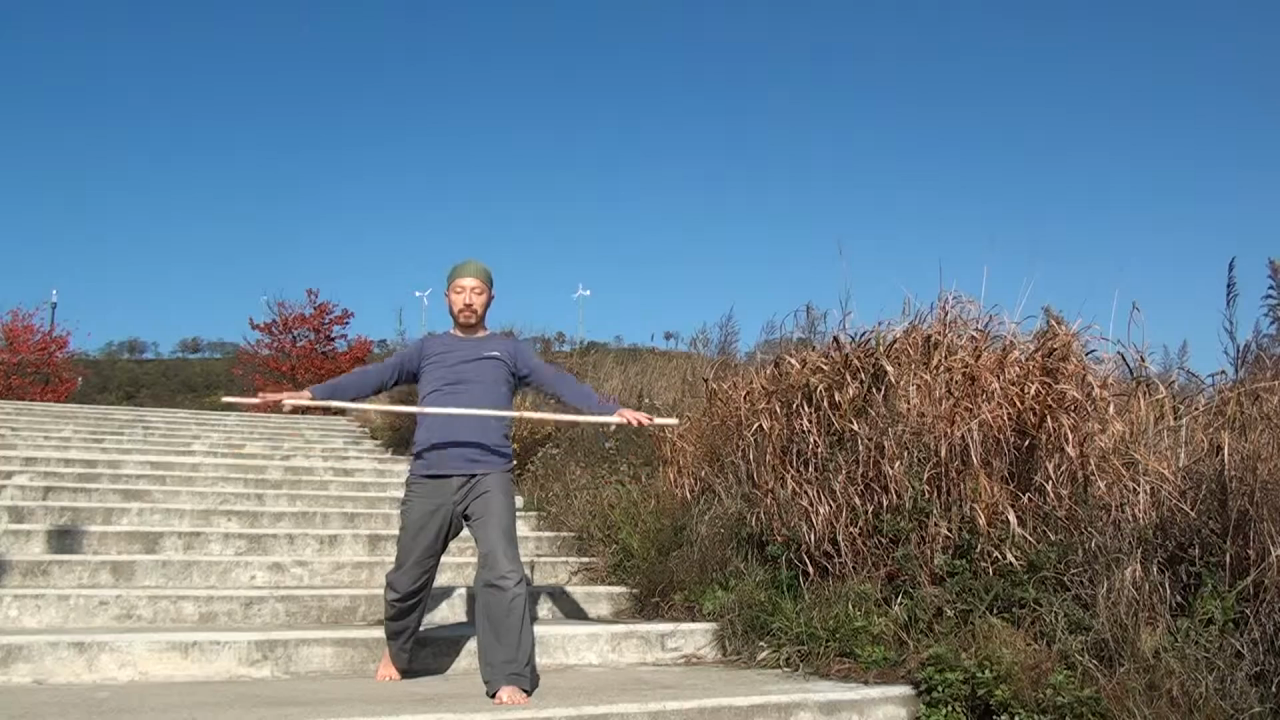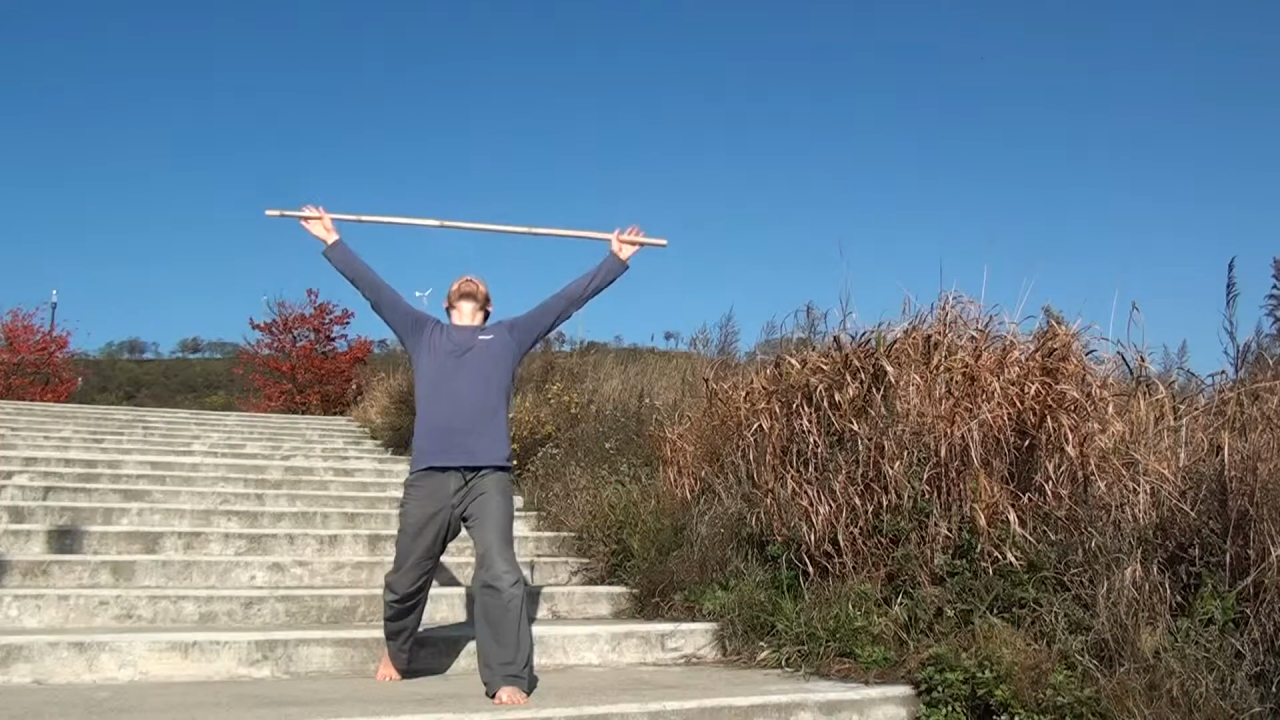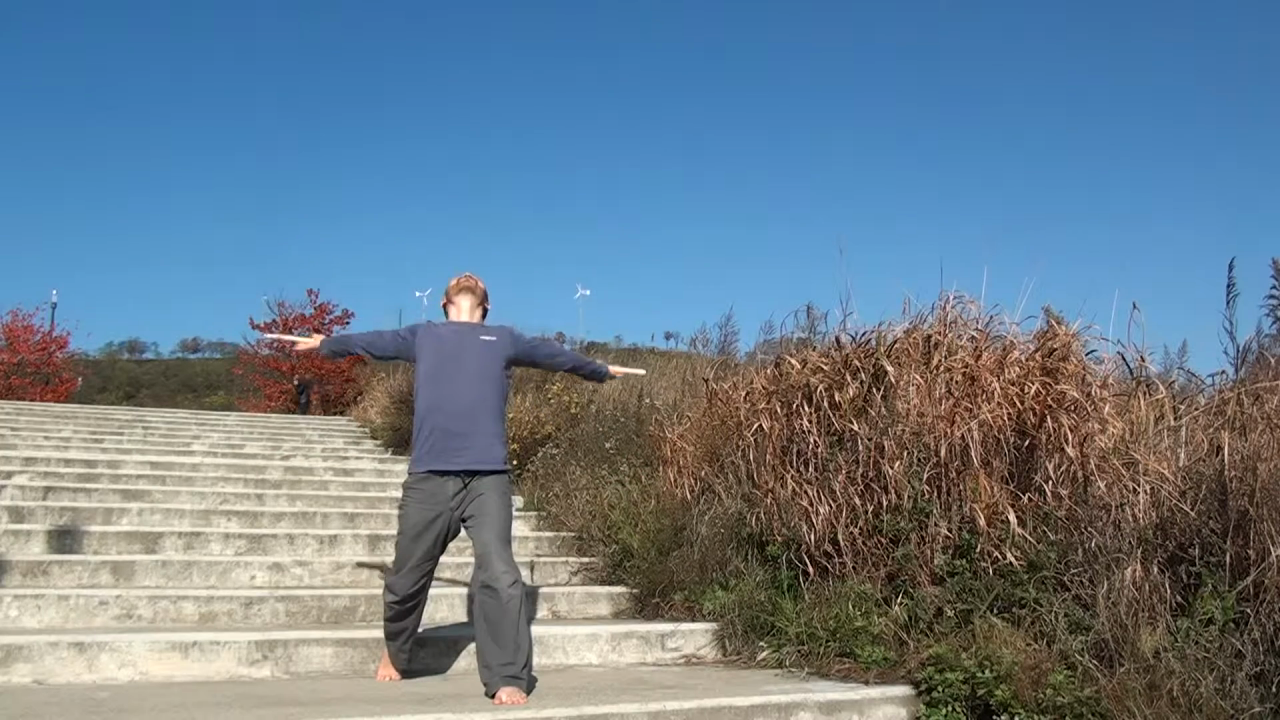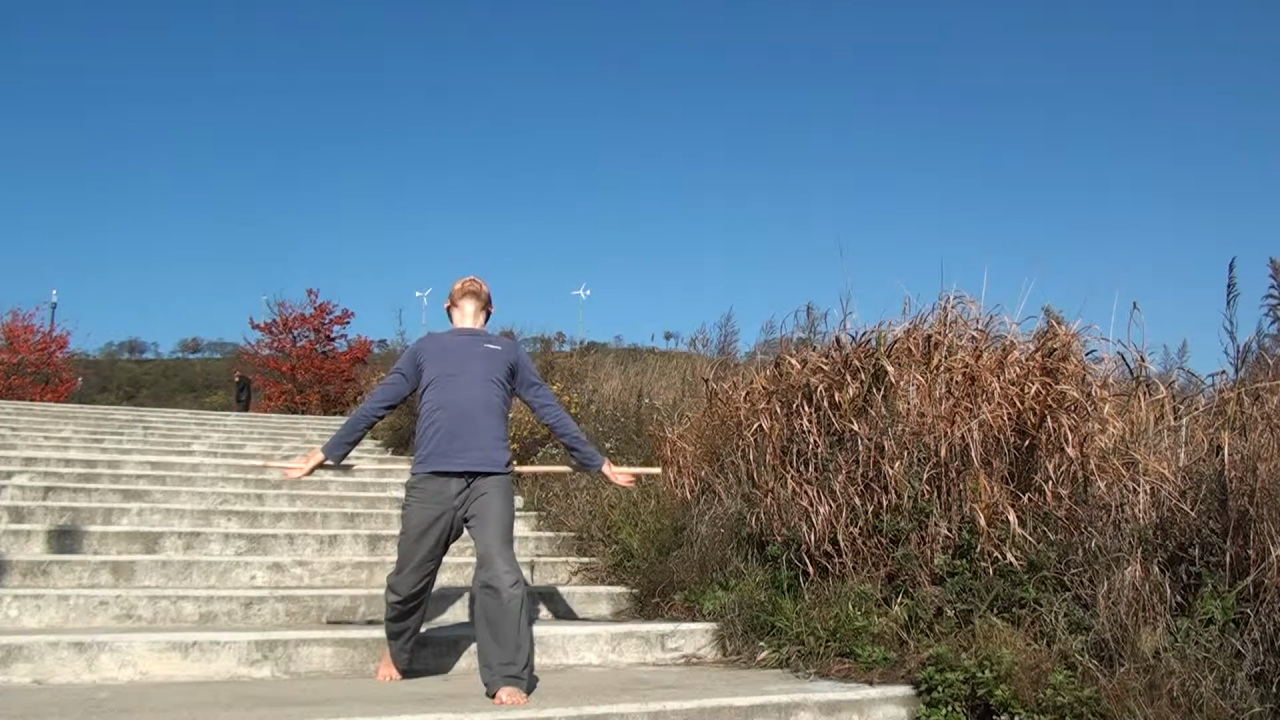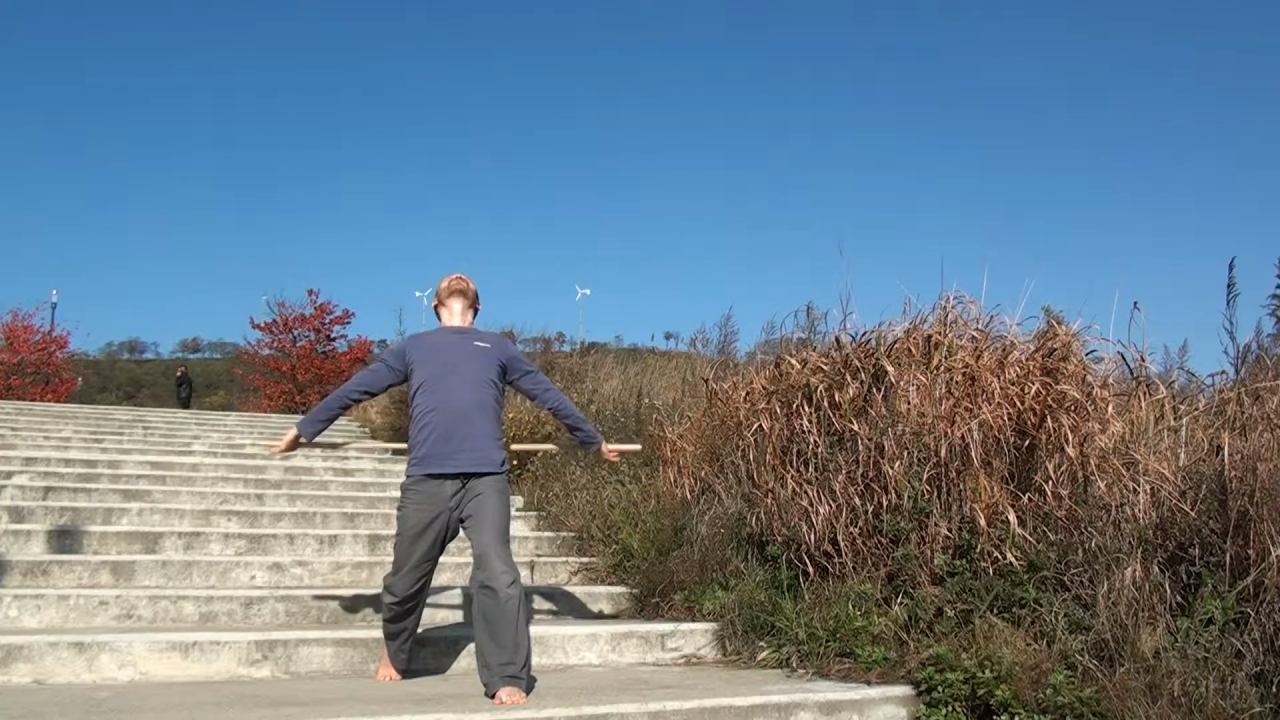
dt=1s
person 1, frame 1
left shoulder: (511, 350)
right shoulder: (426, 348)
left elbow: (558, 381)
right elbow: (375, 376)
left wrist: (612, 410)
right wrist: (311, 394)
left hip: (490, 477)
right hip: (429, 478)
left knee: (503, 574)
right knee: (407, 578)
left ankle: (509, 679)
right ankle: (396, 653)
person 1, frame 2
left shoulder: (509, 337)
right shoulder: (422, 333)
left elbow: (568, 299)
right elbow: (372, 287)
left wrist: (616, 260)
right wrist: (332, 240)
left hip: (489, 476)
right hip: (429, 476)
left knee: (500, 576)
right knee: (407, 578)
left ankle: (510, 679)
right ankle: (395, 655)
person 1, frame 3
left shoulder: (504, 340)
right shoulder: (422, 335)
left elbow: (560, 356)
right elbow: (367, 342)
left wrist: (601, 371)
right wrist: (324, 344)
left hip: (488, 477)
right hip: (428, 477)
left knee: (498, 575)
right knee: (406, 577)
left ankle: (509, 679)
right ankle: (395, 653)
person 1, frame 4
left shoulder: (508, 352)
right shoulder: (425, 348)
left elbow: (551, 411)
right elbow: (376, 404)
left wrist: (597, 462)
right wrist: (327, 453)
left hip: (490, 478)
right hip: (431, 478)
left knee: (500, 574)
right knee: (409, 577)
left ankle: (510, 679)
right ankle: (396, 653)
person 1, frame 5
left shoulder: (498, 347)
right shoulder: (414, 347)
left elbow: (549, 395)
right elbow: (356, 388)
left wrist: (593, 441)
right wrist: (304, 429)
left hip: (486, 478)
right hip: (426, 480)
left knee: (497, 574)
right knee: (405, 579)
left ankle: (508, 679)
right ankle: (395, 654)
